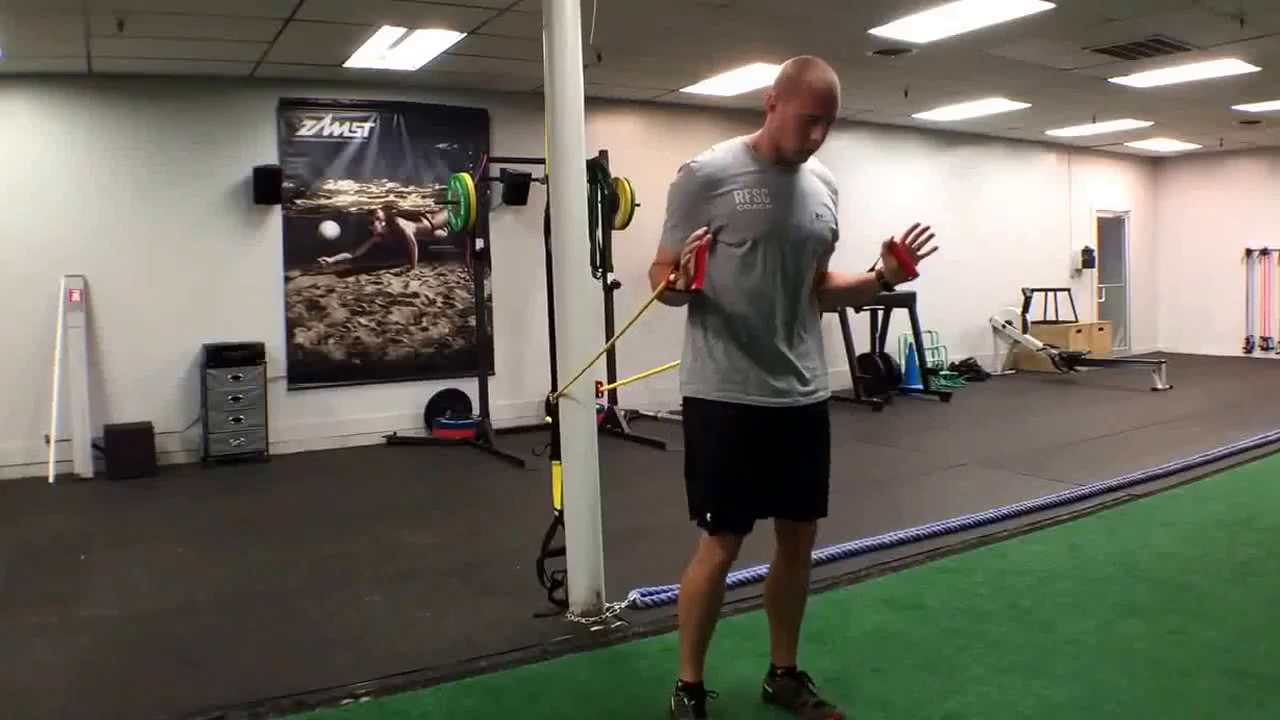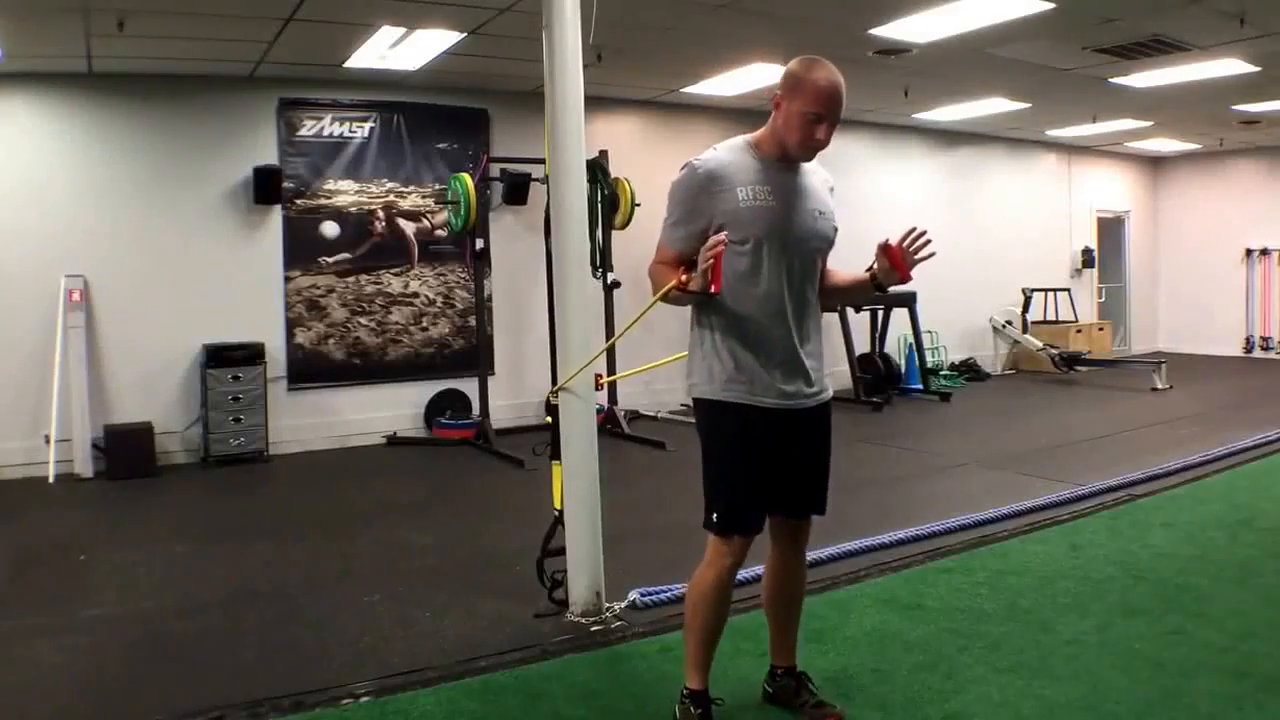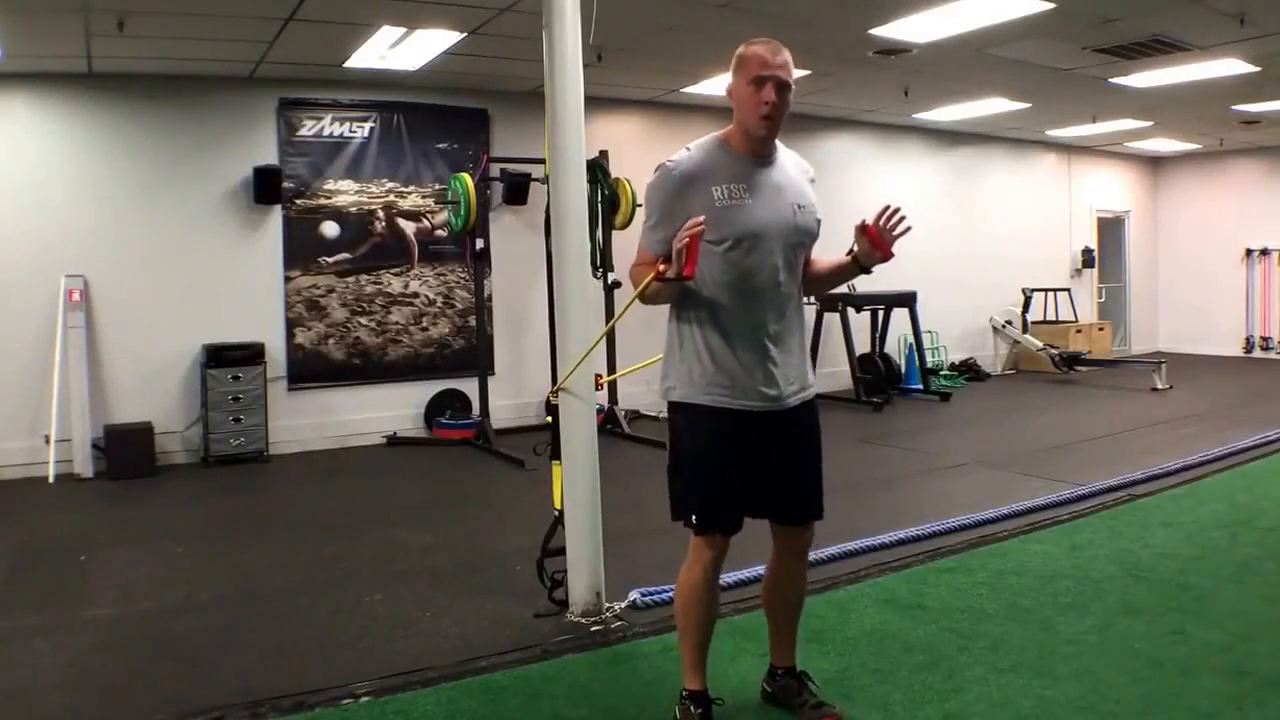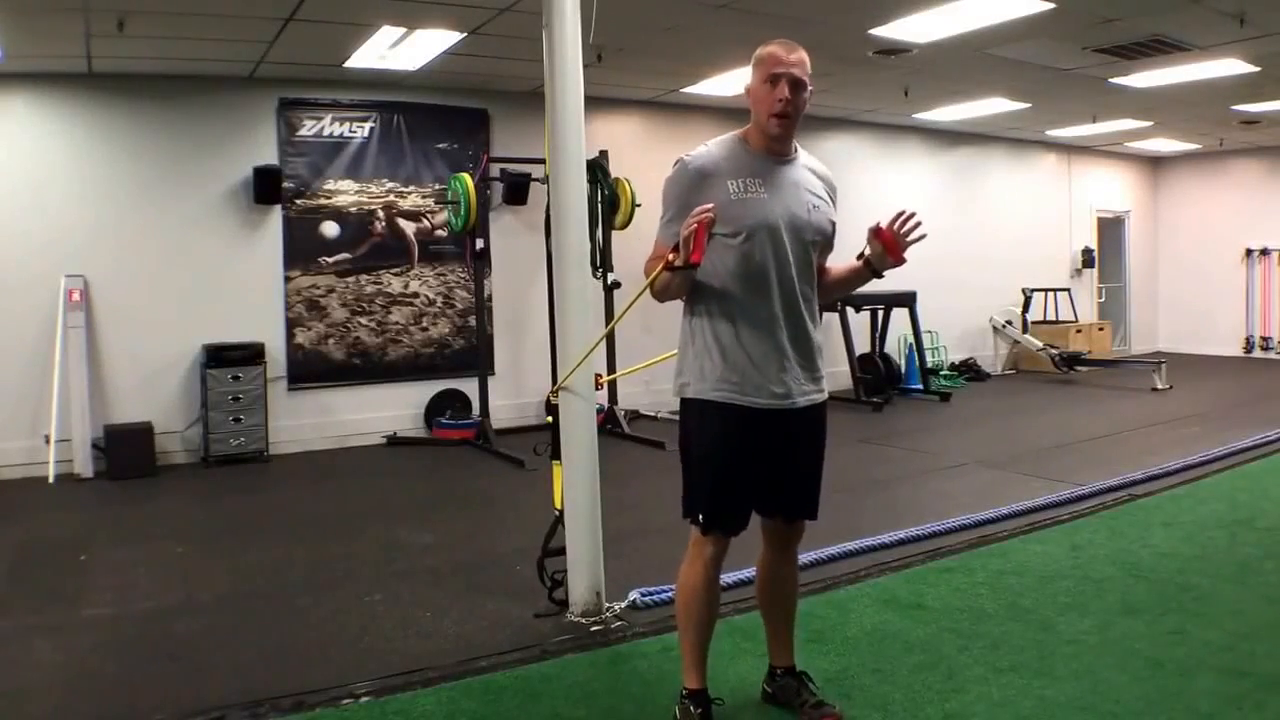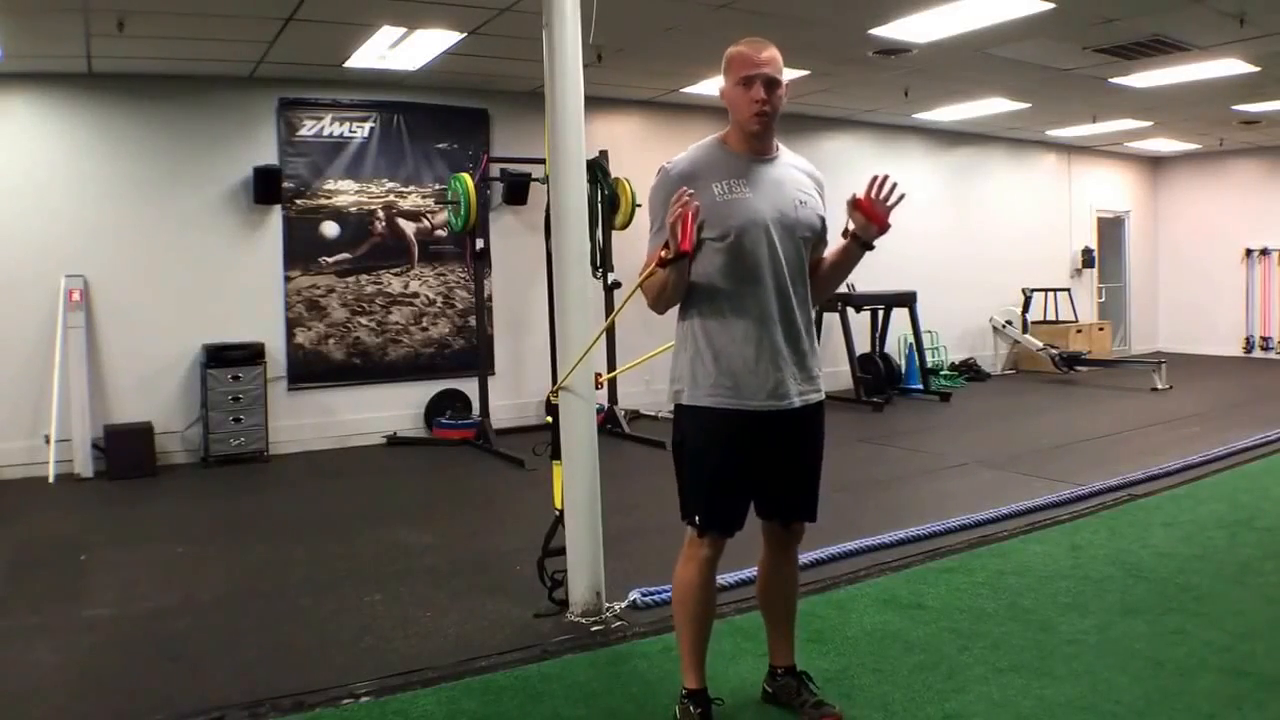
dt=0.5s
person 1, frame 1
left shoulder: (822, 186)
right shoulder: (707, 175)
right elbow: (662, 278)
left wrist: (881, 279)
right wrist: (684, 283)
left hip: (803, 392)
right hip: (724, 394)
left knee: (798, 536)
right knee: (721, 543)
person 1, frame 2
left shoulder: (820, 185)
right shoulder: (709, 174)
right elbow: (662, 273)
left wrist: (876, 279)
right wrist: (694, 284)
left hip: (805, 392)
right hip: (733, 393)
left knee: (793, 537)
right knee: (729, 544)
person 1, frame 3
left shoulder: (800, 175)
right shoulder: (684, 173)
right elbow: (644, 282)
left wrist: (858, 261)
right wrist: (675, 271)
left hip: (790, 393)
right hip: (711, 396)
left knee: (795, 537)
right knee: (710, 543)
person 1, frame 4
left shoulder: (819, 180)
right shoulder: (701, 169)
right elbow: (659, 283)
left wrist: (870, 265)
right wrist: (683, 262)
left hip: (801, 392)
right hip: (721, 393)
left knee: (785, 535)
right knee: (711, 539)
person 1, frame 5
left shoulder: (806, 176)
right shoulder: (685, 175)
right elbow: (657, 299)
left wrist: (859, 240)
right wrist: (678, 254)
left hip: (798, 393)
right hip: (716, 396)
left knee: (785, 535)
right knee: (706, 542)
